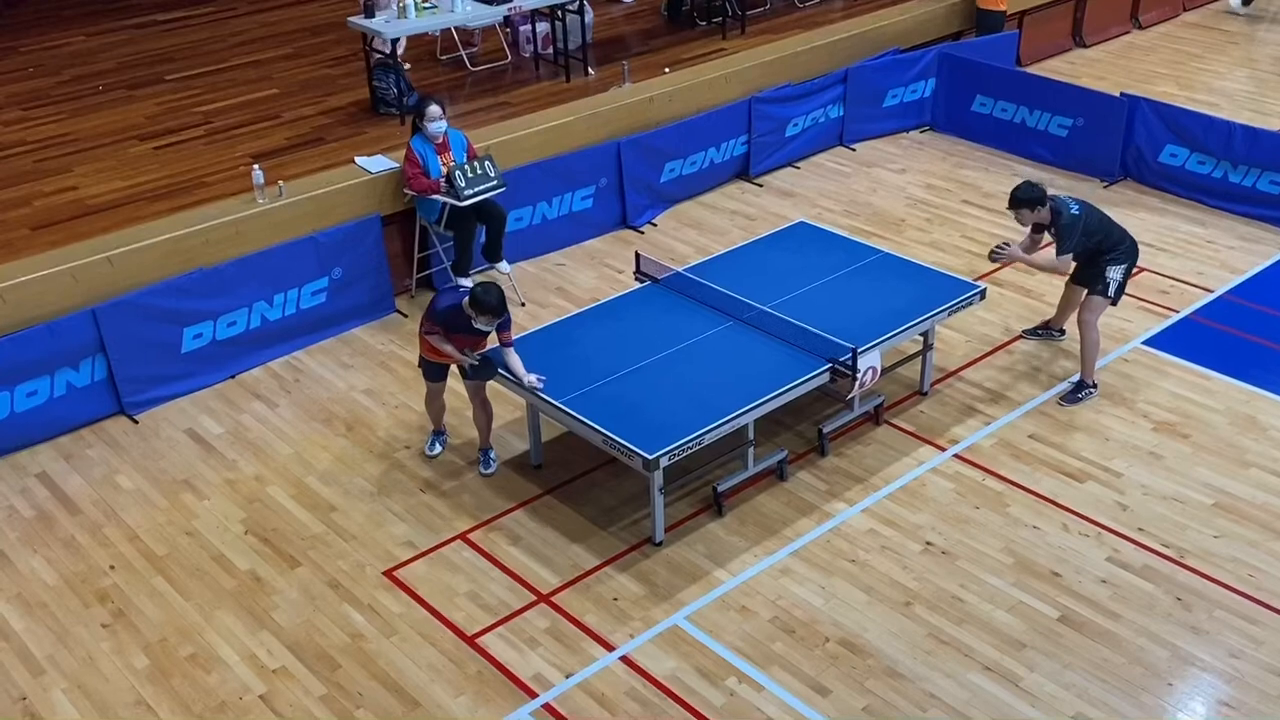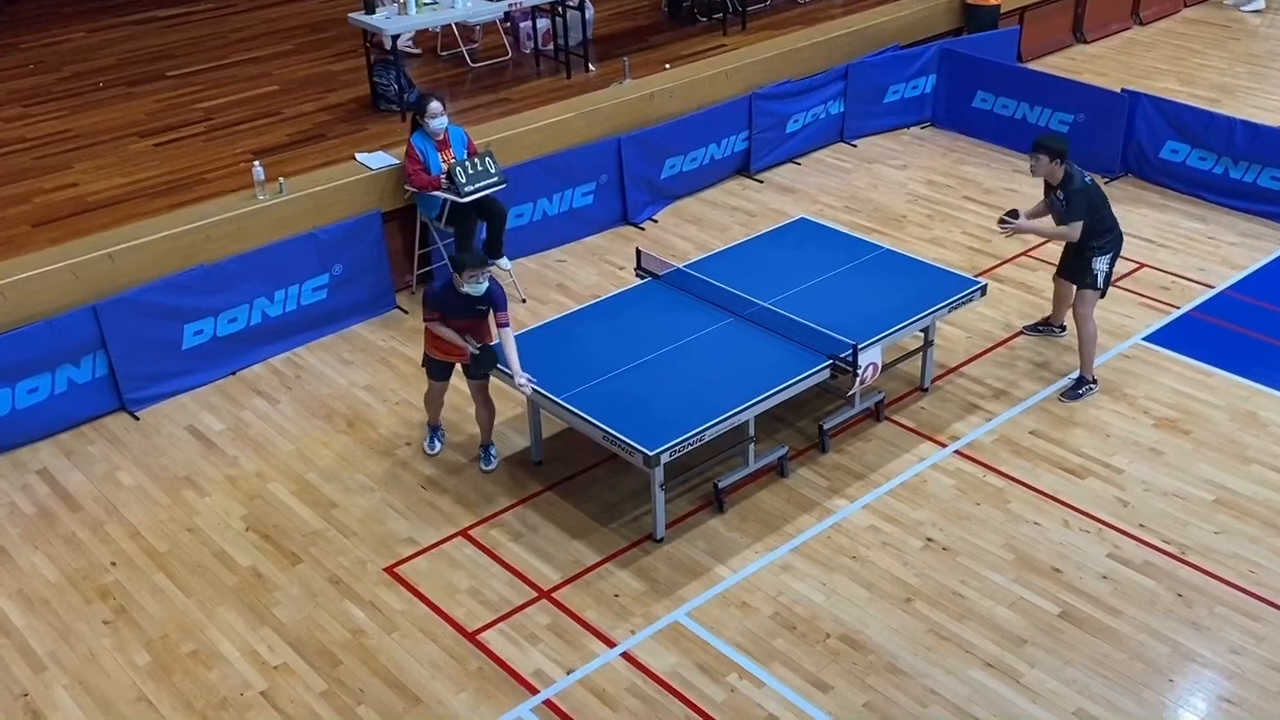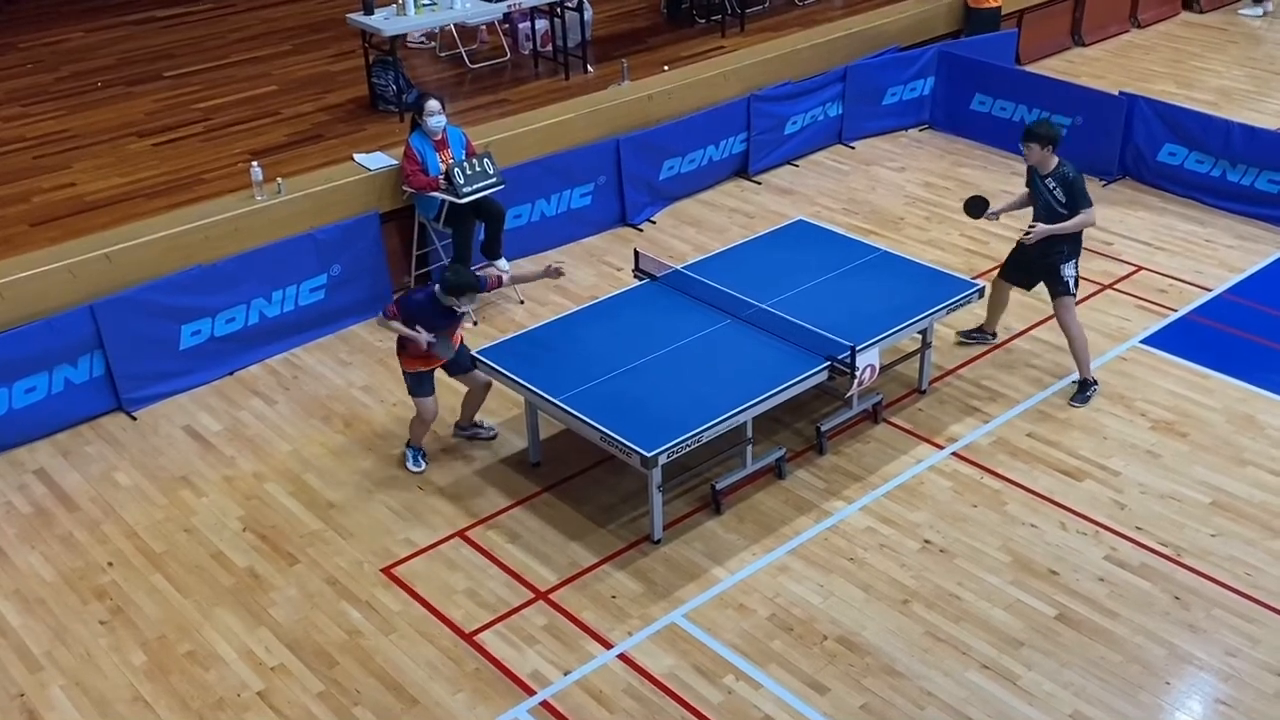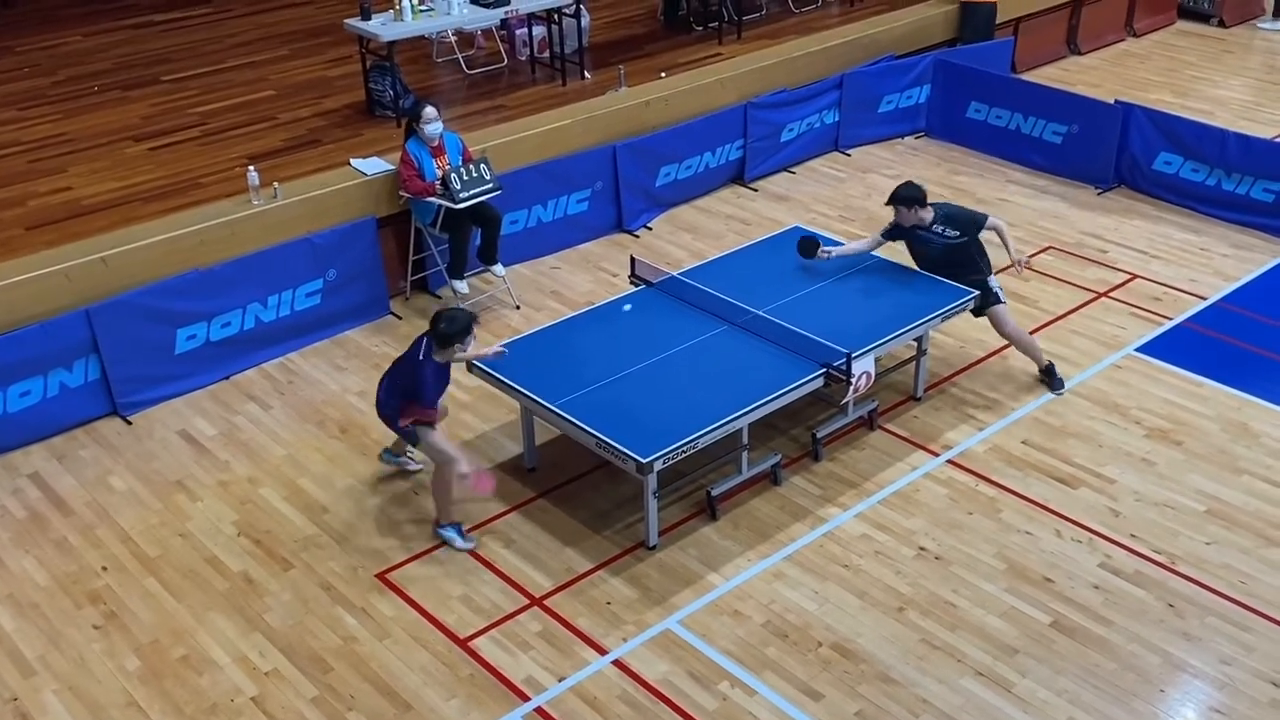
dt=1s
person 1, frame 1
left shoulder: (1067, 220)
right shoulder: (1045, 208)
left elbow: (1061, 267)
right elbow: (1034, 241)
left wrist: (1020, 257)
right wrist: (1012, 252)
left hip: (1117, 255)
right hip: (1094, 250)
left knee: (1087, 317)
right knee: (1073, 288)
left ankle: (1087, 384)
right ankle: (1055, 328)
person 1, frame 2
left shoulder: (1076, 186)
right shoulder: (1051, 177)
left elbow: (1071, 233)
right elbow: (1048, 204)
left wrist: (1029, 228)
right wrist: (1024, 216)
left hip: (1102, 245)
right hip: (1081, 240)
left knee: (1082, 309)
right knee: (1062, 281)
left ankle: (1087, 379)
right ankle: (1055, 324)
person 1, frame 3
left shoulder: (1069, 177)
right shoulder: (1034, 169)
left elbow: (1089, 218)
left wrist: (1049, 230)
right wrist: (1002, 209)
left hip: (1061, 253)
right hip: (1033, 244)
left knee: (1066, 318)
right knee: (1000, 283)
left ankle: (1087, 381)
right ankle: (988, 331)
person 1, frame 4
left shoulder: (952, 215)
right shoulder: (903, 226)
left elbow: (996, 224)
right elbow: (871, 242)
left wrist: (1012, 253)
right wrist: (834, 252)
left hip: (975, 276)
right hip: (937, 278)
left knee: (1009, 330)
left ankle: (1046, 368)
person 2, frame 1
left shoulder: (499, 314)
right shoulder: (442, 307)
left elbow: (508, 350)
right elbow: (430, 334)
left wrist: (524, 375)
right wrist: (460, 356)
left hip: (472, 350)
right hip: (437, 349)
left knee: (478, 397)
right knee: (435, 393)
left ankle: (485, 448)
right ankle: (438, 432)
person 2, frame 2
left shoulder: (493, 290)
right shoulder: (436, 292)
left elbow: (505, 331)
right elbow: (433, 323)
left wrist: (516, 371)
right wrist: (462, 343)
left hip: (477, 346)
right hip: (441, 348)
left knee: (481, 396)
right knee: (436, 392)
left ankle: (487, 445)
right ankle: (434, 427)
person 2, frame 3
left shoulder: (469, 286)
right shoulder: (417, 301)
left elbow: (507, 279)
right elbow: (384, 319)
left wrist: (543, 274)
right wrist: (414, 336)
left hip: (450, 346)
right hip: (416, 358)
left knee: (482, 382)
right knee: (428, 414)
left ankle: (464, 426)
right ankle: (413, 448)
person 2, frame 4
left shoulder: (432, 339)
right shoulder: (427, 380)
right elbow: (428, 422)
left wrist: (480, 354)
right wrist: (457, 461)
left hip: (398, 395)
right hip: (398, 411)
left knee: (433, 420)
right knee: (446, 459)
left ankle: (395, 453)
right ankle: (446, 524)
person 3, frame 1
left shoulder: (457, 136)
right shoulder: (416, 146)
left elbow: (474, 162)
right elbow: (413, 181)
right wrist: (436, 186)
right hip: (437, 202)
left knee: (498, 214)
right knee: (467, 222)
left ankle: (493, 256)
right ankle: (461, 273)
person 3, frame 2
left shoulder: (457, 133)
right shoulder: (416, 143)
right elbow: (414, 177)
right wrist: (437, 182)
right hip: (438, 199)
left knee: (498, 211)
right knee: (467, 218)
left ankle: (494, 252)
person 3, frame 3
left shoulder: (456, 134)
right shoulder: (415, 143)
right elbow: (412, 178)
right wrist: (436, 182)
right hip: (436, 199)
left knee: (496, 211)
right knee: (465, 220)
left ankle: (493, 253)
person 3, frame 4
left shoulder: (452, 139)
right shoulder: (411, 149)
left elbow: (470, 165)
right elbow: (408, 183)
right wrist: (432, 188)
right hip: (433, 204)
left knee: (493, 216)
right knee: (462, 225)
left ankle: (488, 258)
right ankle: (455, 274)
